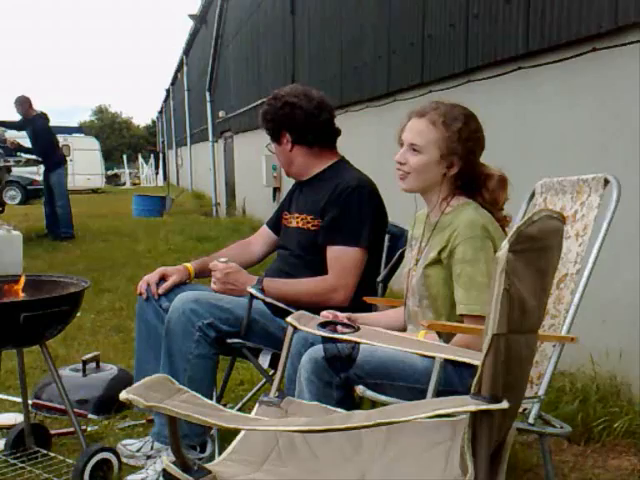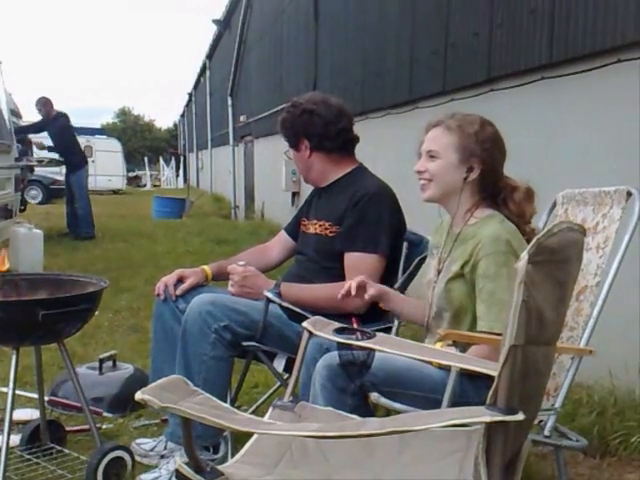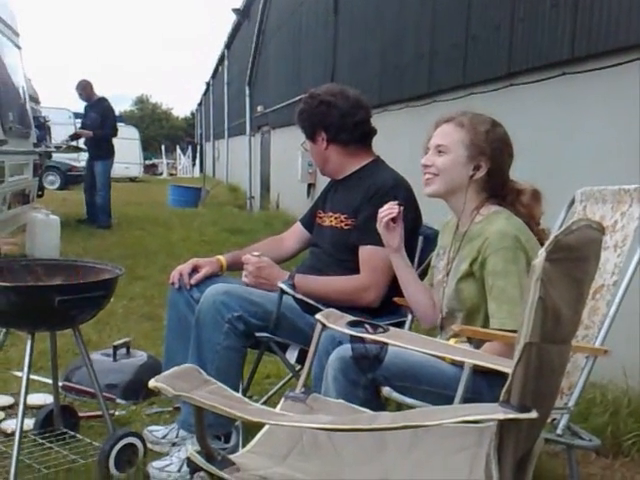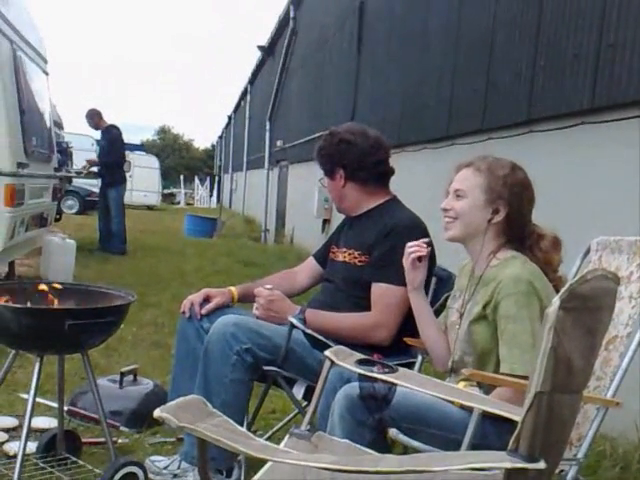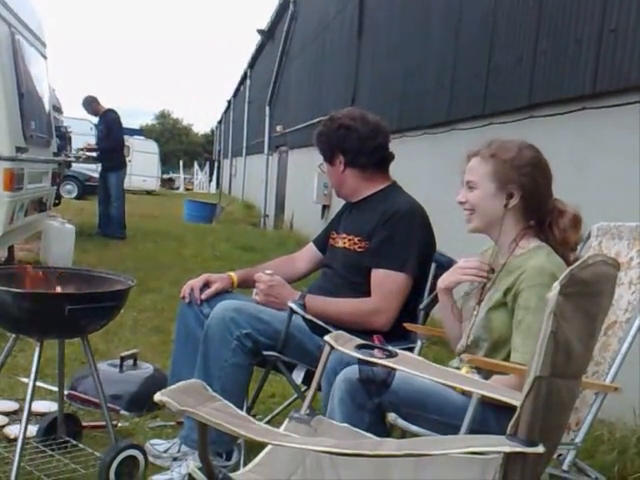
dt=1s
person 1, frame 1
left shoulder: (351, 190)
right shoulder: (302, 188)
left elbow: (339, 291)
right elbow: (255, 245)
left wrist: (253, 285)
right wrist: (189, 268)
right hip: (274, 303)
left knee: (192, 311)
right knee: (156, 296)
left ankle: (185, 445)
right ankle: (163, 423)
person 1, frame 2
left shoulder: (370, 197)
right shoulder: (321, 195)
left elbow: (356, 297)
right elbow: (272, 250)
left wrist: (270, 289)
right wrist: (206, 271)
right hip: (290, 308)
left knee: (207, 312)
right knee: (174, 298)
left ankle: (198, 445)
right ankle: (176, 426)
person 1, frame 3
left shoulder: (385, 190)
right shoulder: (337, 187)
left elbow: (370, 290)
right elbow: (287, 241)
left wrist: (285, 281)
right wrist: (221, 261)
right hip: (305, 299)
left knee: (222, 302)
right knee: (189, 287)
left ankle: (210, 435)
right ankle: (189, 417)
person 1, frame 4
left shoulder: (400, 229)
right shoulder: (352, 224)
left elbow: (381, 328)
right elbow: (299, 276)
left wrist: (296, 315)
right wrist: (232, 292)
right hip: (315, 335)
left knee: (231, 333)
right knee: (200, 316)
right ankle: (193, 444)
person 1, frame 5
left shoulder: (401, 215)
right shoulder: (352, 210)
left elbow: (380, 314)
right elbow: (300, 261)
left wrist: (295, 300)
right wrist: (233, 277)
right hip: (313, 319)
left knee: (231, 318)
right knee: (200, 301)
right ankle: (191, 426)
person 2, frame 1
left shoulder: (470, 227)
right shoulder: (423, 220)
left elbow: (477, 339)
left wrist: (391, 347)
right wrist: (355, 320)
left hip: (461, 369)
right hip: (425, 354)
left knee: (321, 361)
right knee: (306, 340)
person 2, frame 2
left shoulder: (494, 239)
right shoulder: (446, 229)
left elbow: (494, 352)
left wrist: (415, 356)
right wrist: (385, 295)
left hip: (478, 381)
right hip: (443, 363)
left knee: (337, 368)
right knee: (323, 346)
person 2, frame 3
left shoulder: (500, 234)
right shoulder: (452, 228)
left elbow: (507, 348)
right elbow: (431, 317)
left wrist: (435, 358)
right wrist: (395, 250)
left hip: (492, 379)
right hip: (456, 359)
left knee: (349, 361)
person 2, frame 4
left shoulder: (515, 280)
right shoulder: (470, 271)
left elbow: (518, 394)
right elbow: (444, 359)
left wrist: (456, 406)
right wrist: (415, 289)
left hip: (500, 426)
right hip: (468, 403)
left knee: (356, 399)
right knee: (345, 378)
person 2, frame 5
left shoulder: (537, 270)
right shoulder: (492, 257)
left elbow: (523, 383)
left wrist: (452, 385)
right wrist: (444, 291)
left hip: (501, 412)
left knee: (357, 382)
right knee: (346, 362)
person 3, frame 1
left shoulder: (40, 124)
right shoulder: (29, 120)
left elbow: (40, 151)
right elbow: (17, 126)
left wrist: (18, 147)
left hip: (57, 165)
right hip: (49, 165)
left knee: (61, 201)
right knee: (49, 200)
left ankle: (67, 233)
right ankle: (53, 231)
person 3, frame 2
left shoulder: (62, 123)
right shoulder: (49, 121)
left elbow: (65, 148)
right elbow: (30, 128)
left wrist: (45, 147)
right wrist: (11, 131)
left hip: (78, 165)
right hip: (71, 165)
left knee: (81, 200)
right knee: (70, 200)
left ankle: (88, 232)
right ankle: (74, 230)
person 3, frame 3
left shoulder: (105, 107)
right shoulder: (88, 108)
left elbow: (113, 132)
right elbow: (84, 128)
left wrist: (92, 134)
right wrist: (71, 138)
left hip: (104, 156)
right hip: (92, 154)
left knee: (101, 189)
right knee: (88, 187)
left ankle: (104, 221)
right ankle: (92, 217)
person 3, frame 4
left shoulder: (114, 134)
right shoulder: (104, 134)
left elbow: (119, 159)
left wrist: (98, 162)
right wrist: (94, 163)
left hip: (116, 182)
right hip: (106, 181)
left knee: (116, 215)
right knee: (103, 214)
left ankle: (119, 247)
right ankle: (105, 244)
person 3, frame 5
left shoulder: (112, 118)
right shoulder: (102, 120)
left elbow: (117, 143)
left wrist: (96, 148)
right wrist: (94, 147)
left hip: (116, 166)
right hip: (106, 166)
left knee: (116, 200)
right knee: (103, 199)
left ankle: (118, 231)
right ankle: (104, 228)
